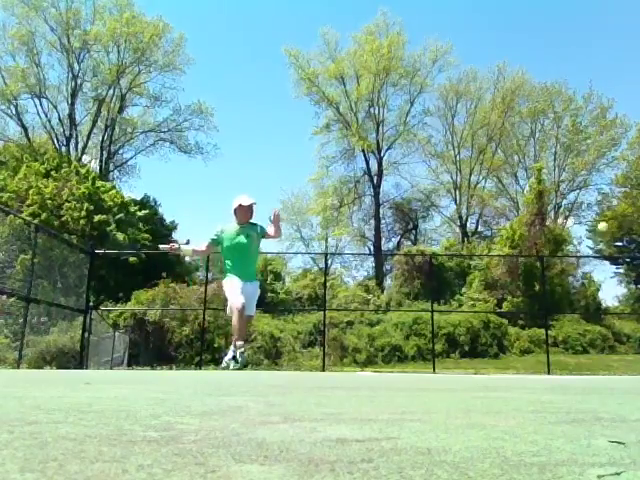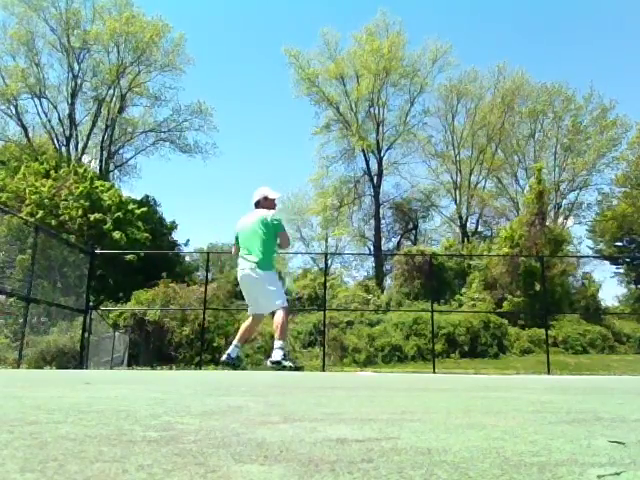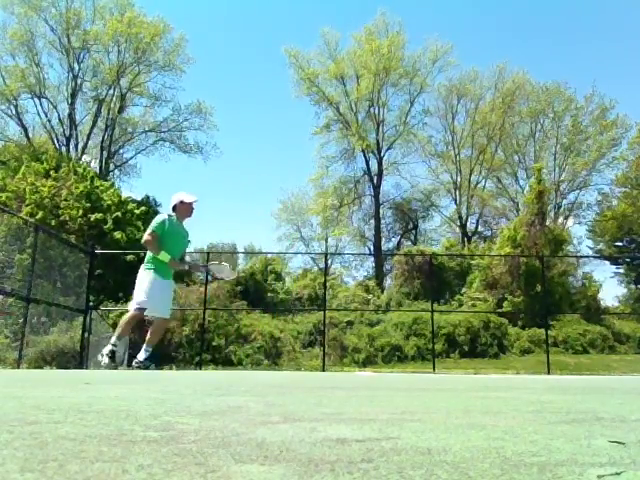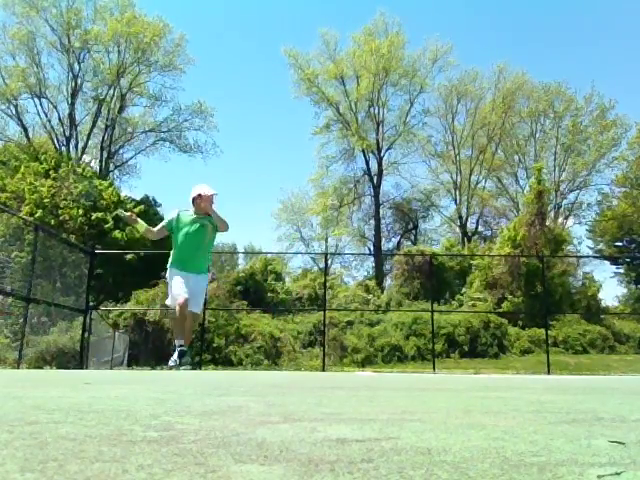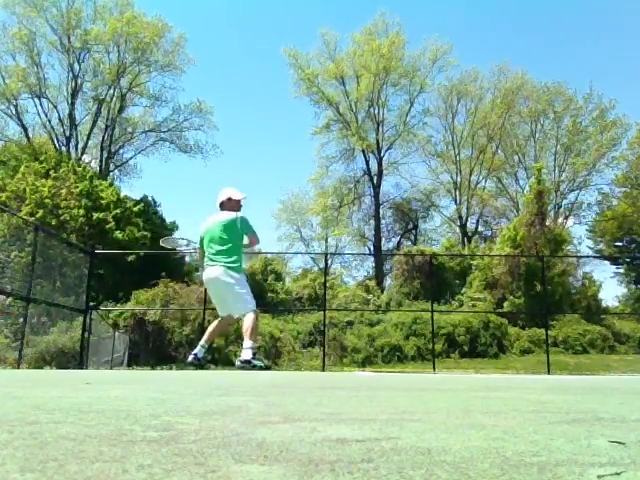
dt=1s
person 1, frame 1
left shoulder: (257, 229)
right shoulder: (223, 232)
left elbow: (275, 234)
right elbow: (204, 251)
left wrist: (276, 223)
right wrist: (181, 248)
left hip: (252, 282)
right hip: (233, 279)
left knee: (246, 319)
right knee: (238, 307)
left ankle: (230, 356)
right ankle: (239, 351)
person 1, frame 2
left shoulder: (242, 222)
right shoulder: (272, 216)
left elbow: (235, 252)
right elbow: (286, 243)
right wrist: (274, 246)
left hip: (244, 271)
right hip: (262, 271)
left knee: (257, 316)
right knee: (281, 309)
left ankle: (232, 353)
right ankle: (278, 354)
person 1, frame 3
left shoulder: (184, 233)
right shoulder: (163, 219)
right elbow: (147, 240)
left wrist: (190, 265)
right wrist: (168, 259)
left hip: (167, 280)
right hip: (150, 273)
left knee: (162, 321)
right knee: (137, 312)
left ankle: (141, 358)
right ankle: (110, 349)
person 1, frame 4
left shoulder: (213, 221)
right shoulder: (178, 217)
left elbow: (225, 228)
right elbow: (153, 234)
left wrist: (211, 210)
right wrist: (136, 221)
left hip: (200, 276)
right hip: (178, 272)
left knee: (194, 317)
right knee: (183, 303)
left ankle: (176, 356)
right ankle: (180, 349)
person 1, frame 5
left shoulder: (206, 224)
right shoulder: (238, 218)
left elbow: (202, 256)
right elbow: (255, 241)
left hip: (209, 275)
right hip: (228, 273)
left knee: (226, 317)
right knee: (250, 312)
left ankle: (197, 353)
right ankle: (247, 355)
